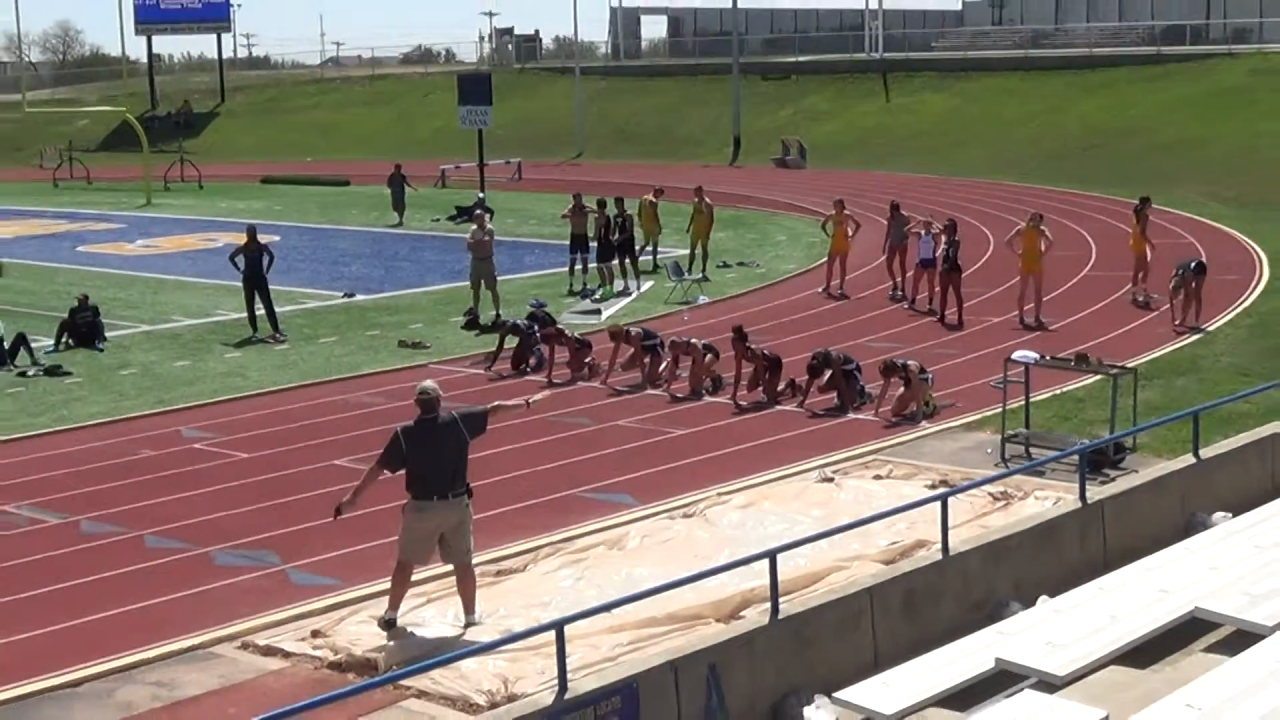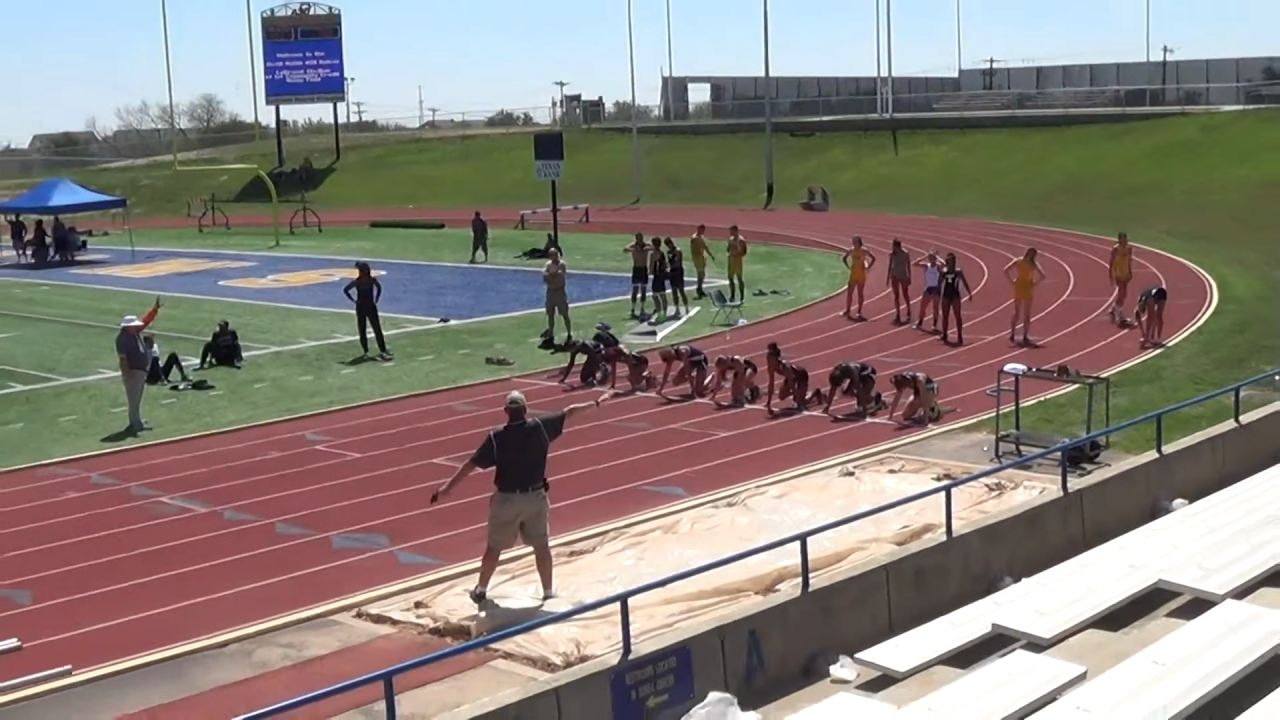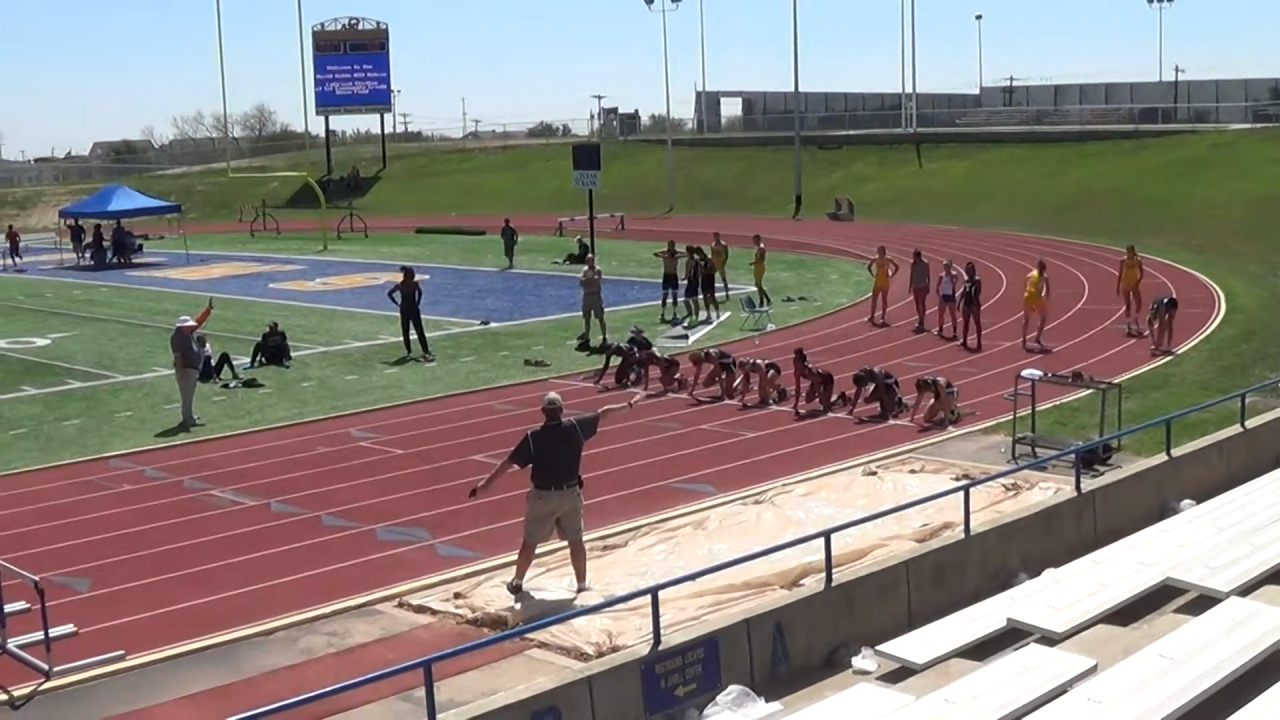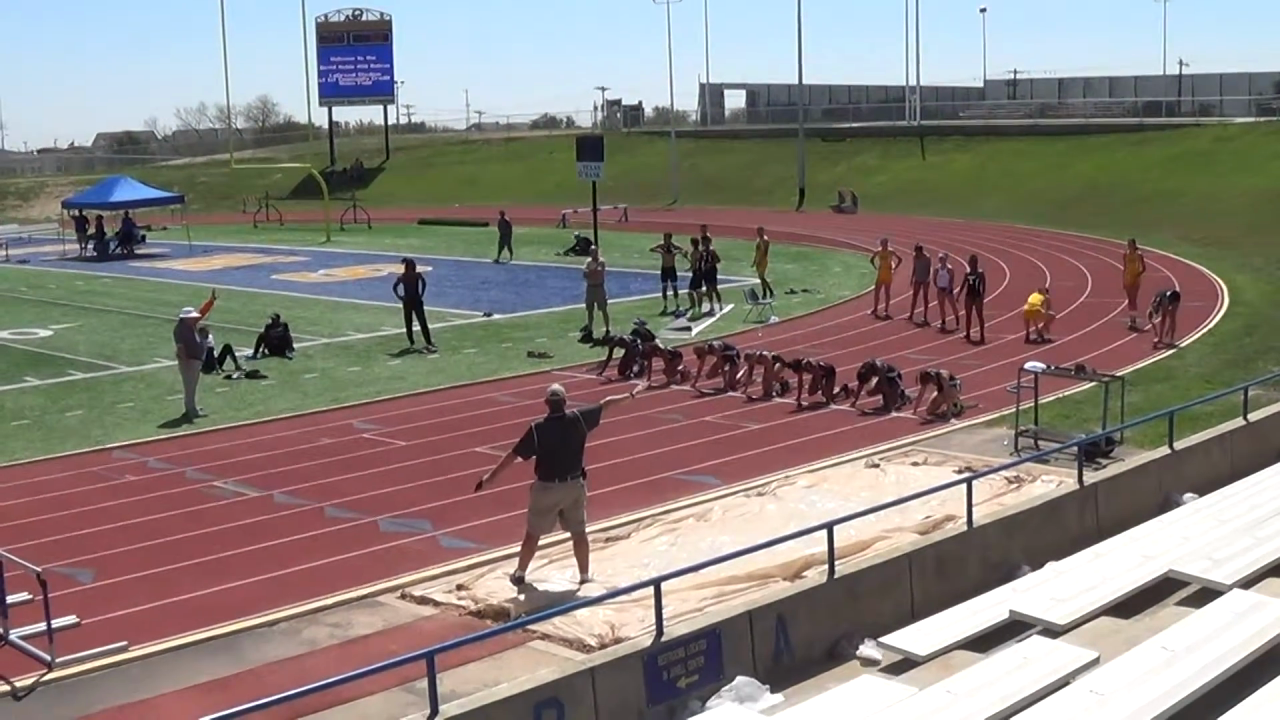
dt=0.7s
person 1, frame 1
left shoulder: (405, 434)
right shoulder: (458, 421)
left elbow: (379, 467)
right elbow: (495, 409)
left wrist: (353, 496)
right wrist: (528, 402)
left hip: (422, 508)
right hip: (457, 505)
left knee: (405, 563)
right knee: (463, 564)
left ankle: (390, 616)
right ankle: (470, 618)
person 1, frame 2
left shoulder: (497, 437)
right shoulder: (540, 427)
left elbow: (471, 464)
right elbow: (570, 412)
left wrist: (448, 486)
right wrist: (597, 402)
left hip: (507, 499)
right hip: (536, 496)
left knee: (494, 547)
right knee: (541, 546)
left ankle: (480, 590)
right ankle: (548, 592)
person 1, frame 3
left shoulder: (533, 437)
right shoulder: (575, 427)
left elbow: (509, 462)
right elbow: (604, 413)
left wrist: (486, 483)
left hip: (543, 496)
right hip: (570, 494)
left knee: (529, 542)
right knee: (576, 541)
left ankle: (517, 583)
right ankle: (582, 585)
person 1, frame 4
left shoulder: (537, 429)
right shoulder: (578, 418)
left elbow: (513, 455)
right elbow: (606, 404)
left wrist: (490, 476)
left hip: (546, 488)
right hip: (574, 485)
left knee: (533, 534)
right knee: (579, 532)
left ankle: (519, 574)
